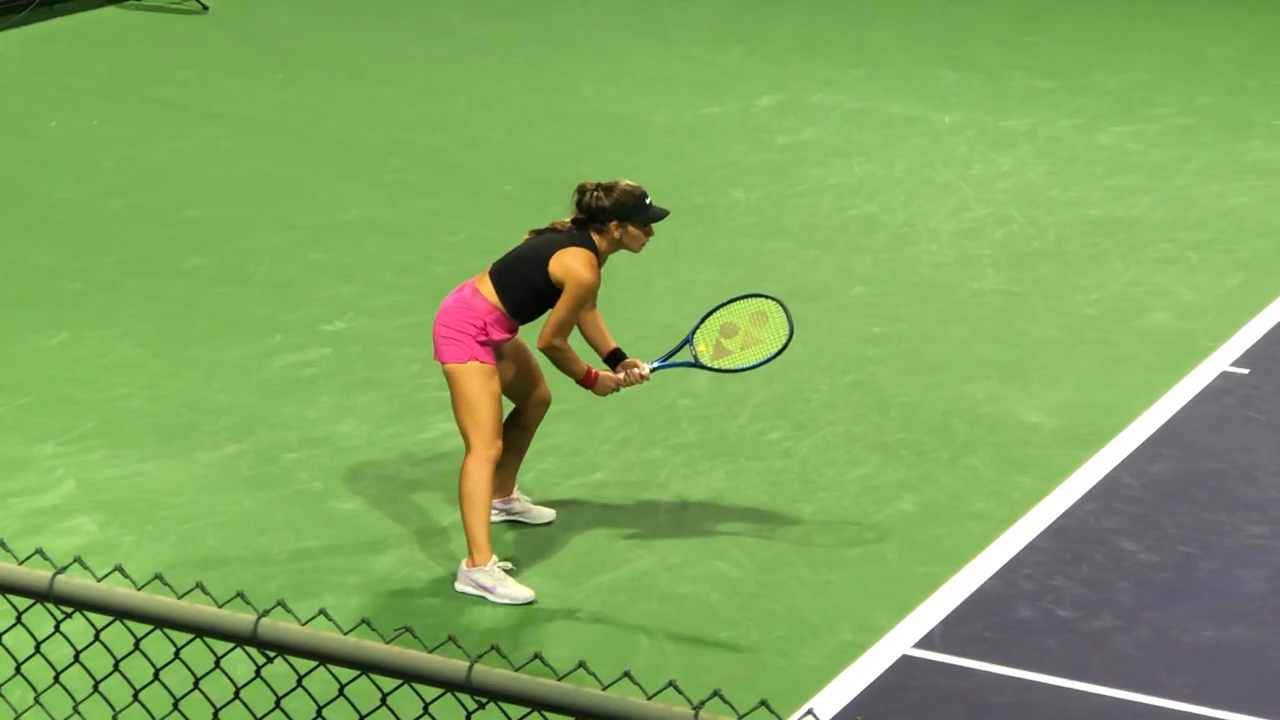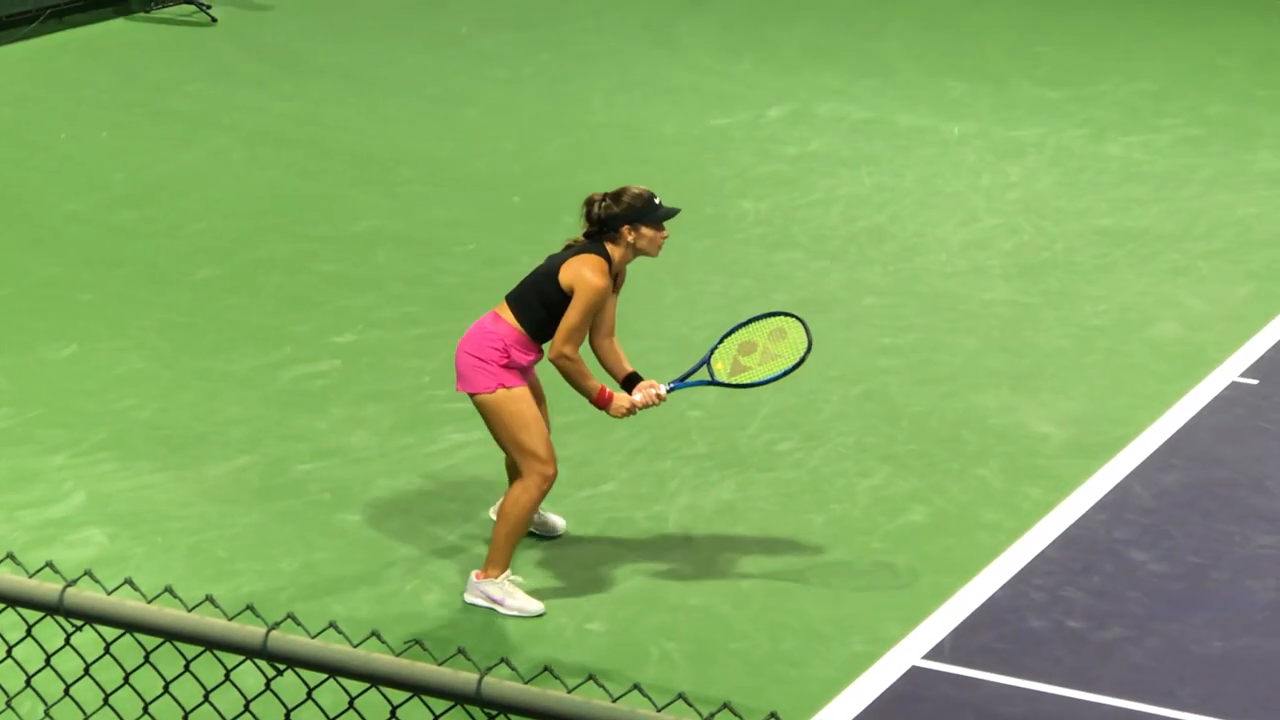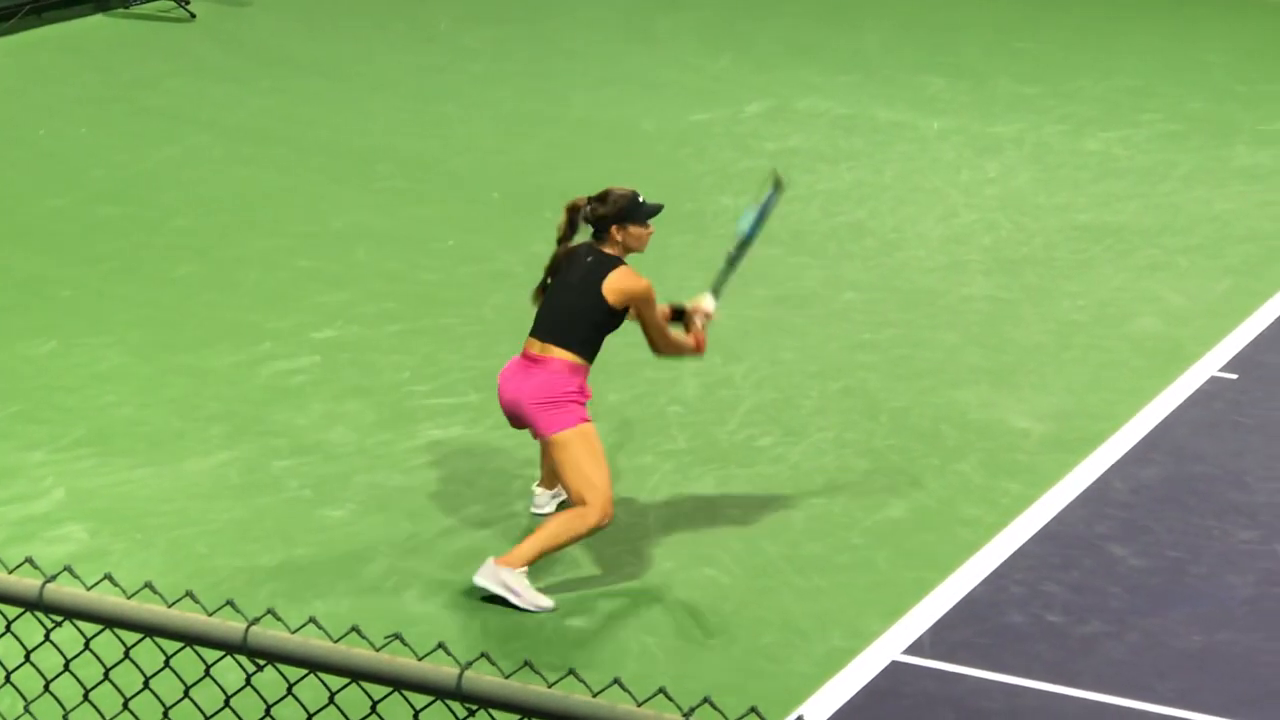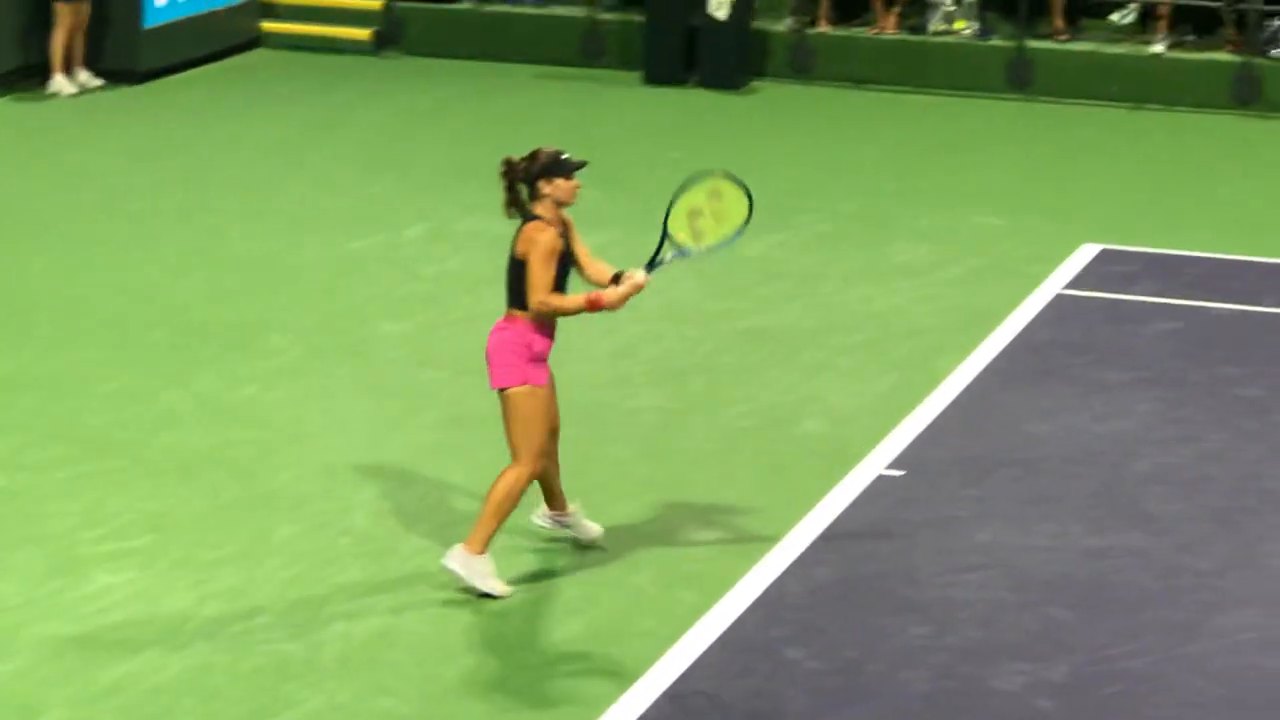
dt=1s
person 1, frame 1
left shoulder: (587, 242)
right shoulder: (582, 268)
left elbow: (585, 311)
right elbow: (551, 341)
left wrist: (616, 359)
right wrist: (591, 379)
left hip: (488, 324)
right hip: (468, 330)
left knee: (536, 400)
right knee: (485, 446)
left ankle: (501, 497)
right ankle: (478, 567)
person 1, frame 2
left shoulder: (611, 265)
right shoulder: (594, 276)
left elbow: (602, 338)
right elbow: (563, 352)
left wrist: (633, 383)
right wrist: (605, 399)
left hip: (509, 353)
right hip: (491, 358)
left knee: (529, 443)
right knee: (541, 470)
left ankle: (514, 511)
right ankle: (488, 581)
person 1, frame 3
left shoulder: (574, 252)
right shoulder: (634, 281)
right elbow: (661, 345)
left wrist: (683, 312)
right wrist: (695, 341)
left hip: (517, 378)
right hip: (551, 393)
left knee: (567, 413)
right knee: (597, 508)
left ankle: (548, 491)
right ankle: (504, 568)
person 1, frame 4
left shoulder: (559, 221)
right shoulder: (539, 235)
left elbow: (588, 265)
right elbow: (540, 301)
left wrist: (621, 280)
right wrist: (596, 299)
left hip: (532, 347)
right hip: (520, 349)
left knee: (549, 434)
right knee: (528, 460)
left ankle: (555, 510)
right ankle: (471, 553)
